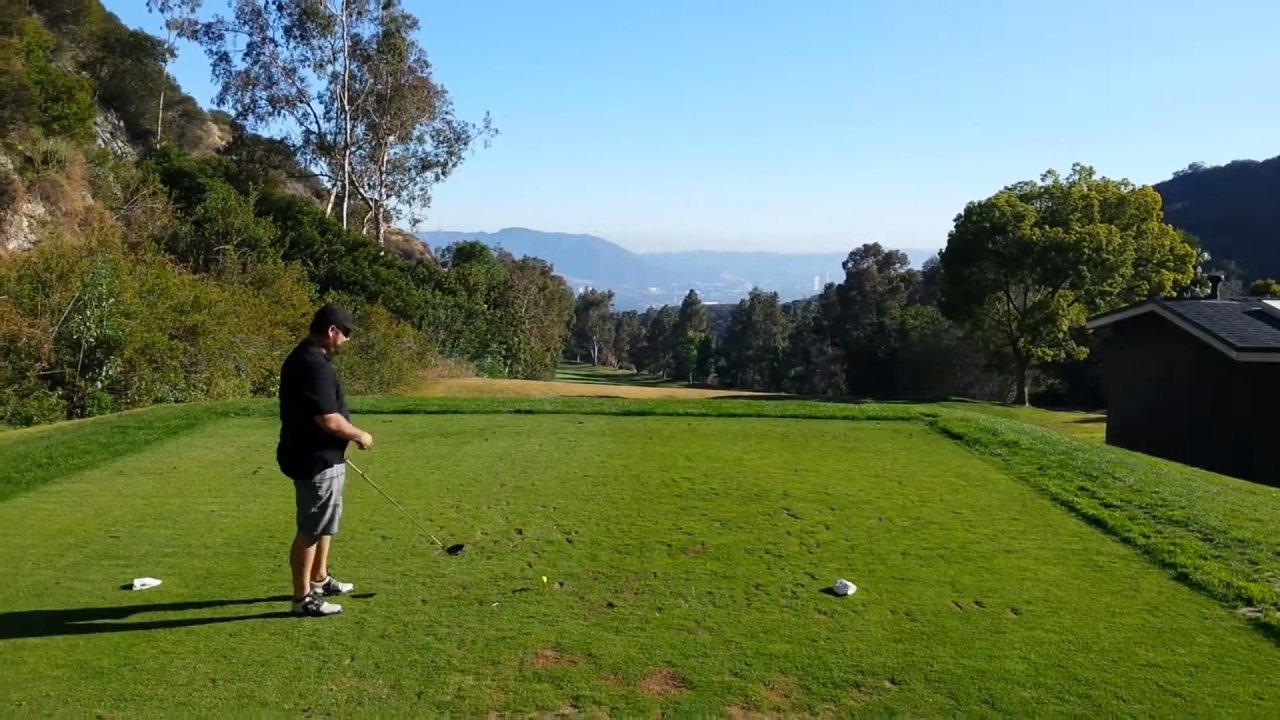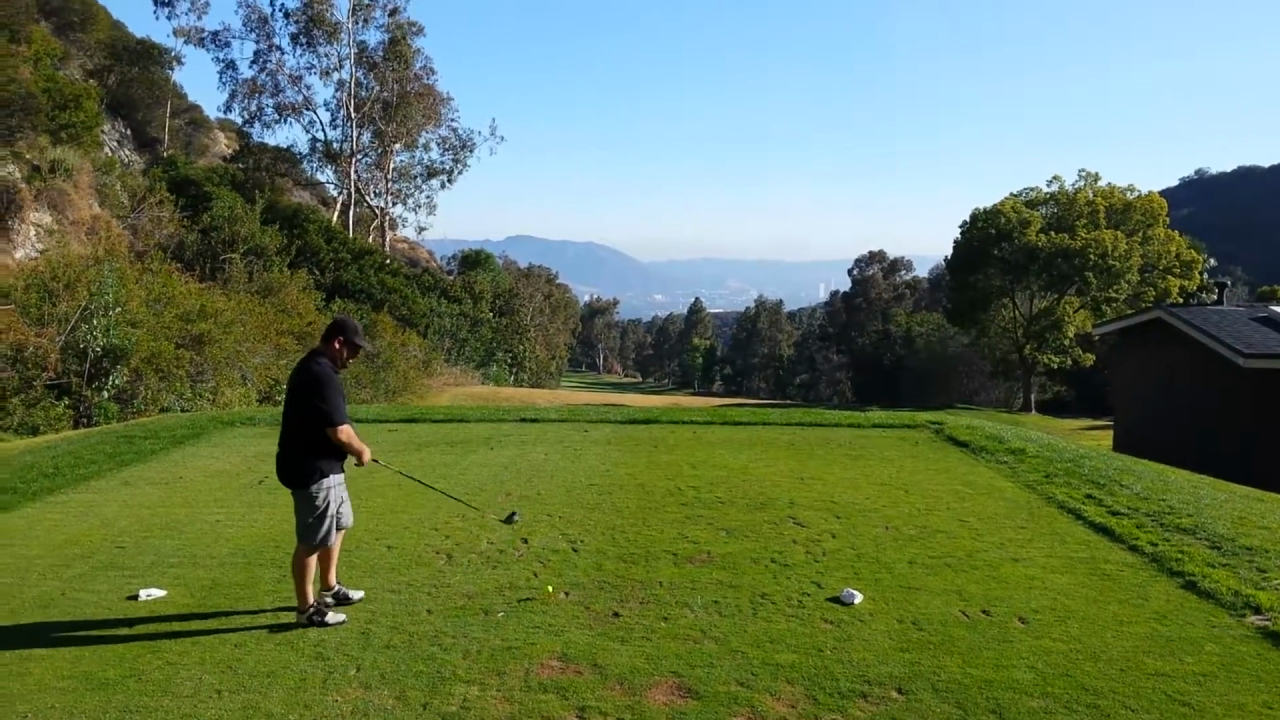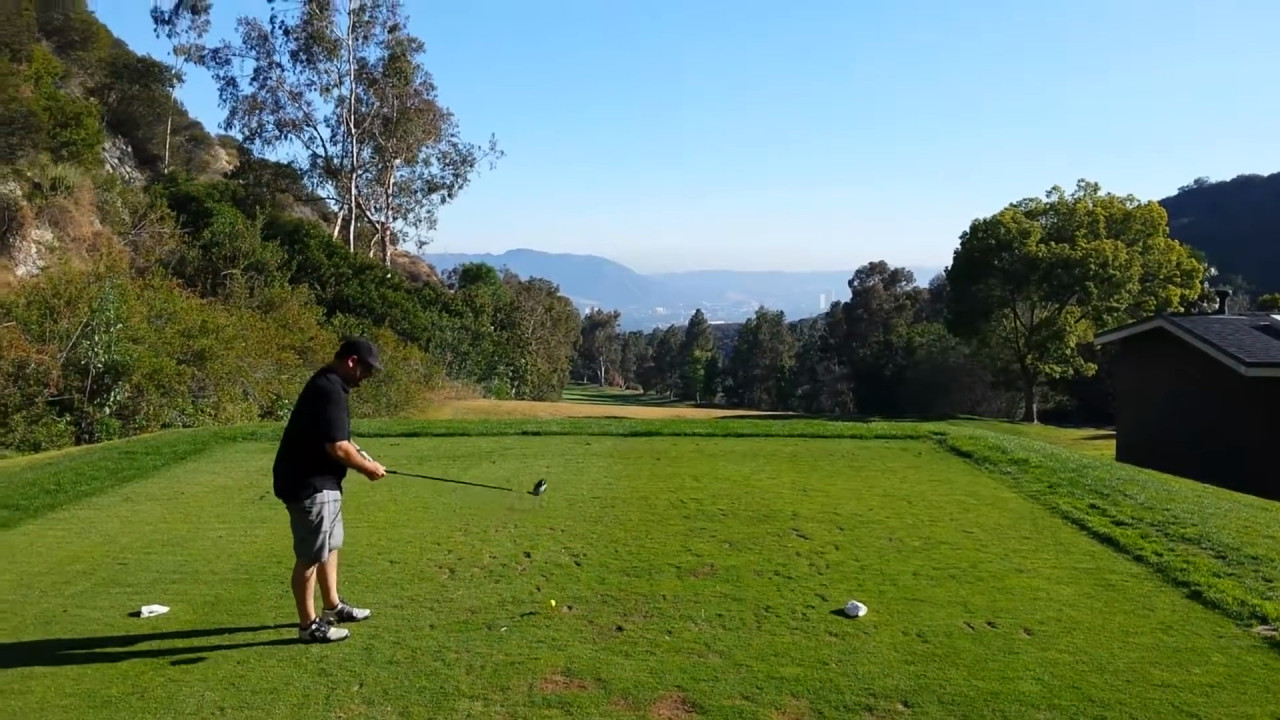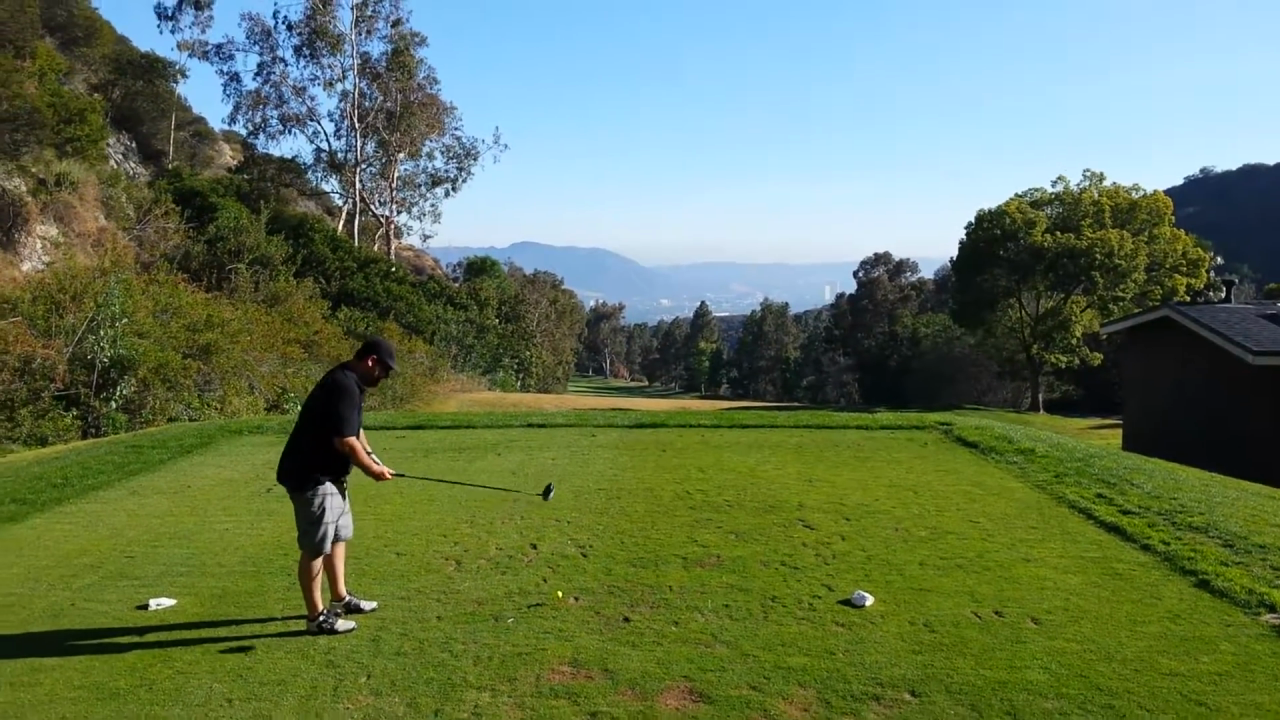
dt=0.2s
person 1, frame 1
left shoulder: (304, 357)
right shoulder: (314, 365)
right elbow: (329, 420)
left wrist: (348, 433)
right wrist: (360, 435)
left hip: (318, 455)
right hip: (315, 459)
left knee: (325, 521)
right knee: (311, 529)
left ankle: (319, 579)
right ankle: (302, 598)
person 1, frame 2
left shoulder: (315, 367)
right shoulder: (322, 375)
right elbow: (338, 432)
left wrist: (355, 446)
right wrist: (360, 450)
left hip: (322, 466)
right hip: (314, 469)
left knee: (337, 524)
right knee: (312, 540)
left ankle: (329, 588)
right ankle: (306, 609)
person 1, frame 3
left shoulder: (331, 384)
right shoulder: (329, 391)
left elbow: (339, 435)
right elbow: (337, 447)
left wrist: (360, 454)
right wrist: (366, 467)
left hip: (321, 482)
right hip: (308, 484)
left knee: (329, 545)
right knee: (310, 555)
left ankle: (333, 606)
right ankle: (309, 625)
person 1, frame 4
left shoulder: (350, 382)
right shoulder: (343, 387)
left elbow: (354, 430)
right elbow: (345, 442)
left wrist: (370, 456)
right wrist: (372, 469)
left hip: (328, 474)
right hip: (312, 477)
left knee: (338, 535)
right knee: (315, 547)
left ankle: (340, 598)
right ankle: (316, 616)
